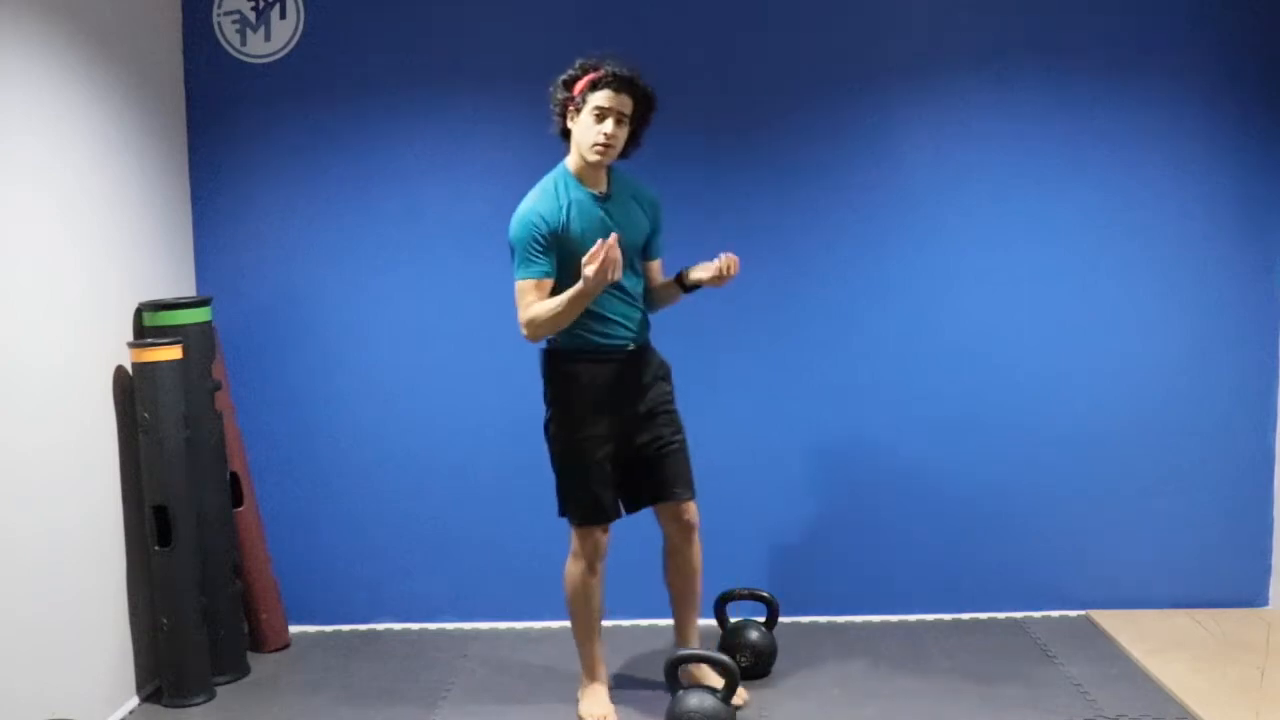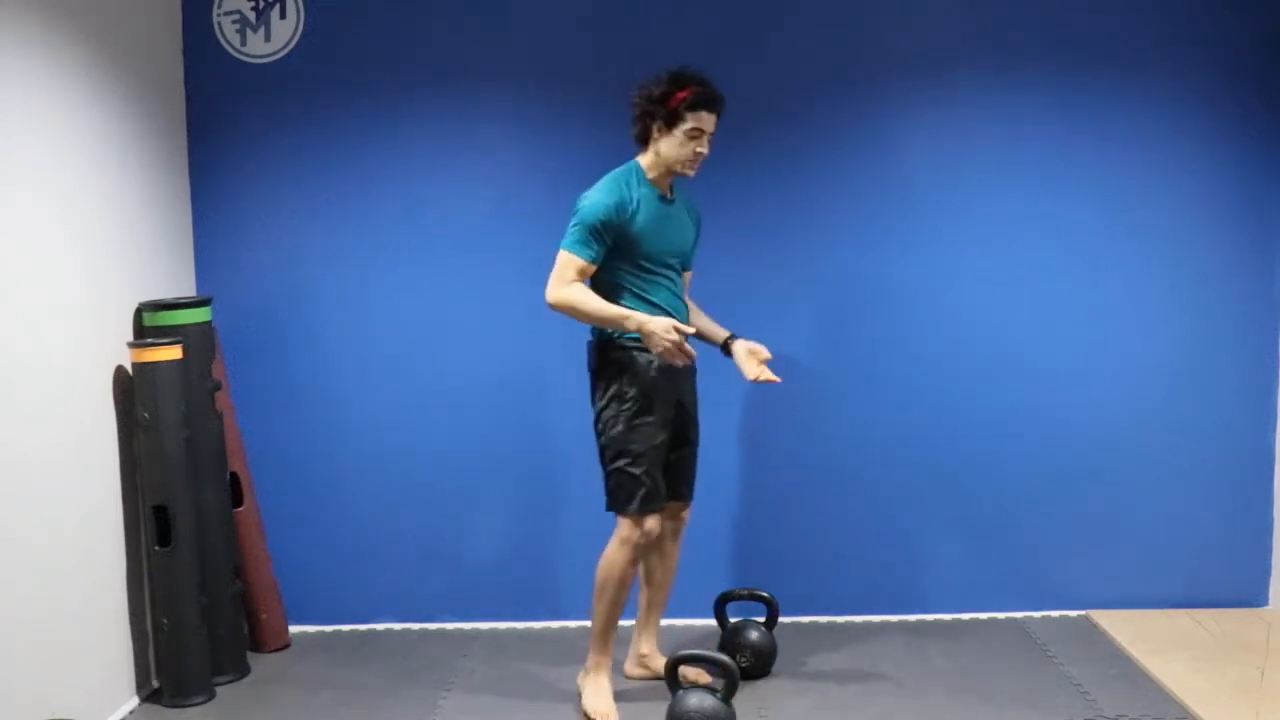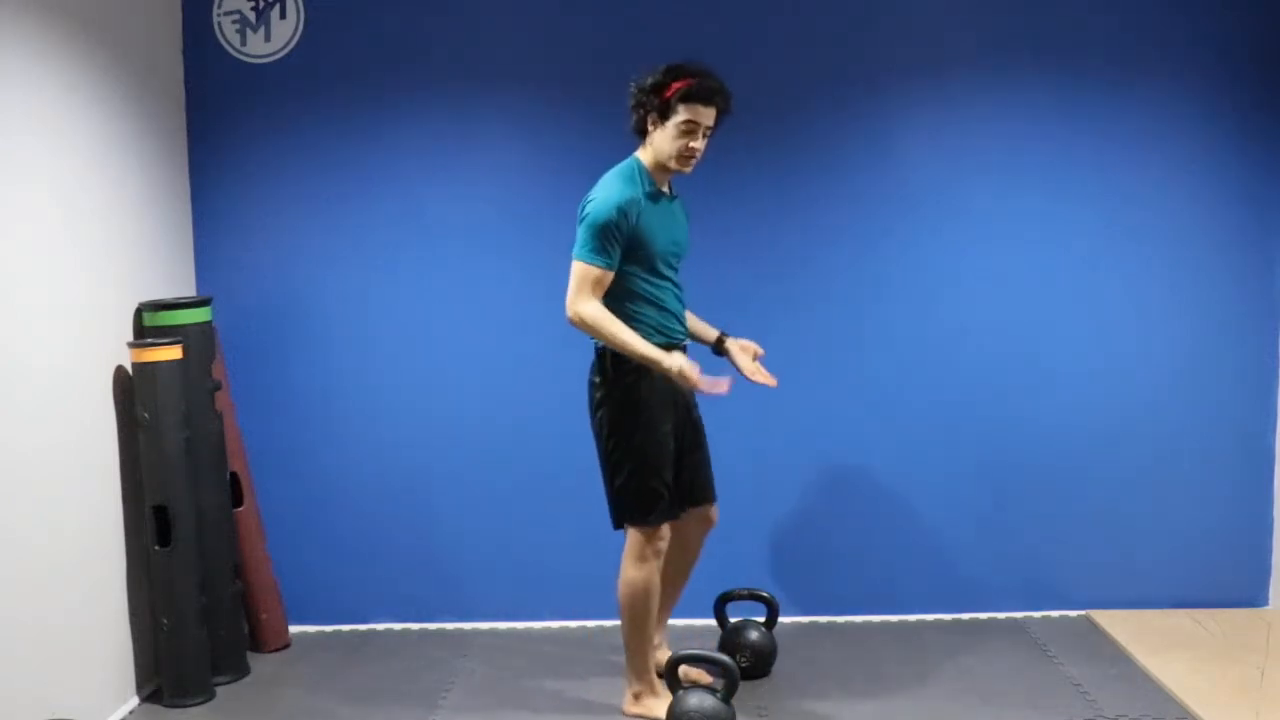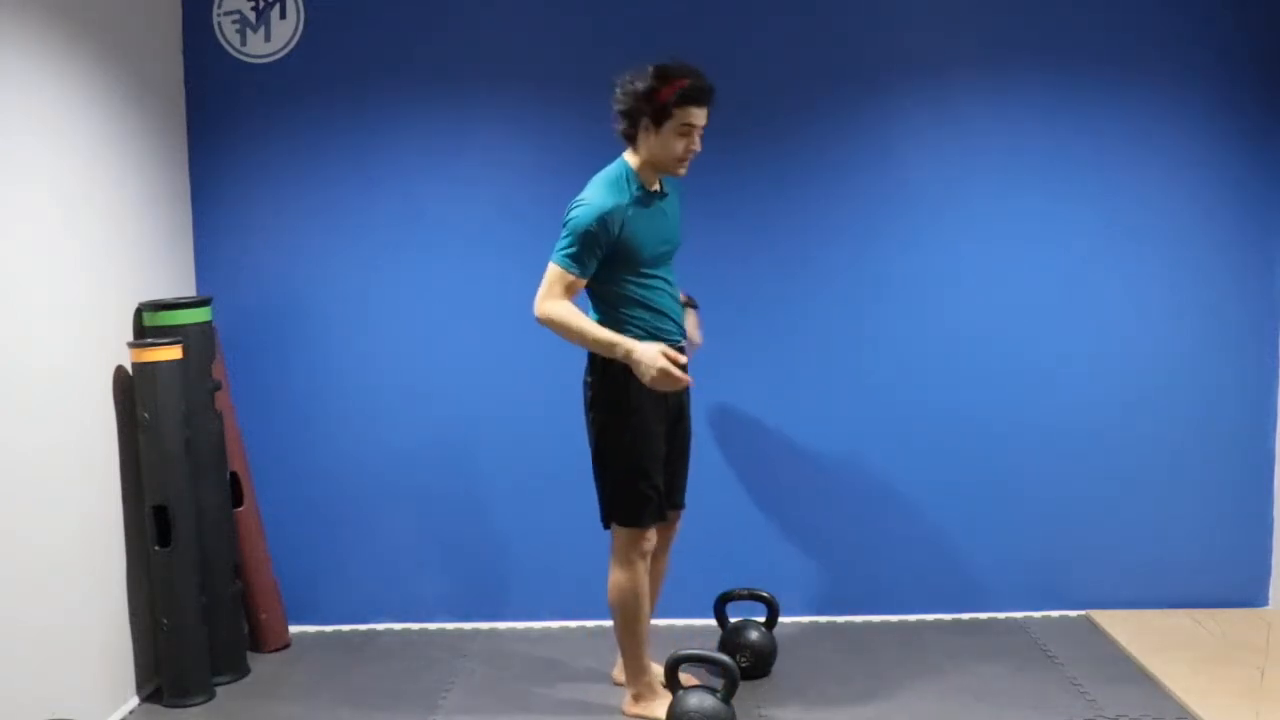
dt=1s
person 1, frame 1
left shoulder: (641, 200)
right shoulder: (538, 211)
right elbow: (532, 325)
left wrist: (694, 279)
right wrist: (590, 284)
left hip: (644, 371)
right hip: (580, 381)
left knee: (683, 517)
right knee: (590, 540)
left ankle: (692, 657)
person 1, frame 2
left shoulder: (686, 210)
right shoulder: (607, 199)
right elbow: (559, 290)
left wrist: (728, 342)
right wrist: (641, 324)
left hip: (675, 371)
right hip: (627, 371)
left knee: (674, 516)
right knee: (638, 523)
left ankle: (645, 650)
right ankle: (595, 667)
person 1, frame 3
left shoulder: (670, 199)
right shoulder: (613, 200)
right elbow: (581, 307)
left wrist: (720, 341)
right wrist: (663, 361)
left hip: (668, 380)
right hip: (631, 381)
left knee: (697, 514)
right knee: (649, 534)
left ankle: (653, 644)
person 1, frame 4
left shoulder: (666, 191)
right shoulder: (601, 205)
right elbow: (548, 305)
left wrist: (684, 310)
right wrist: (631, 349)
left hip: (664, 376)
right hip: (626, 380)
left knee: (664, 525)
right knee: (633, 536)
left ankle: (635, 660)
